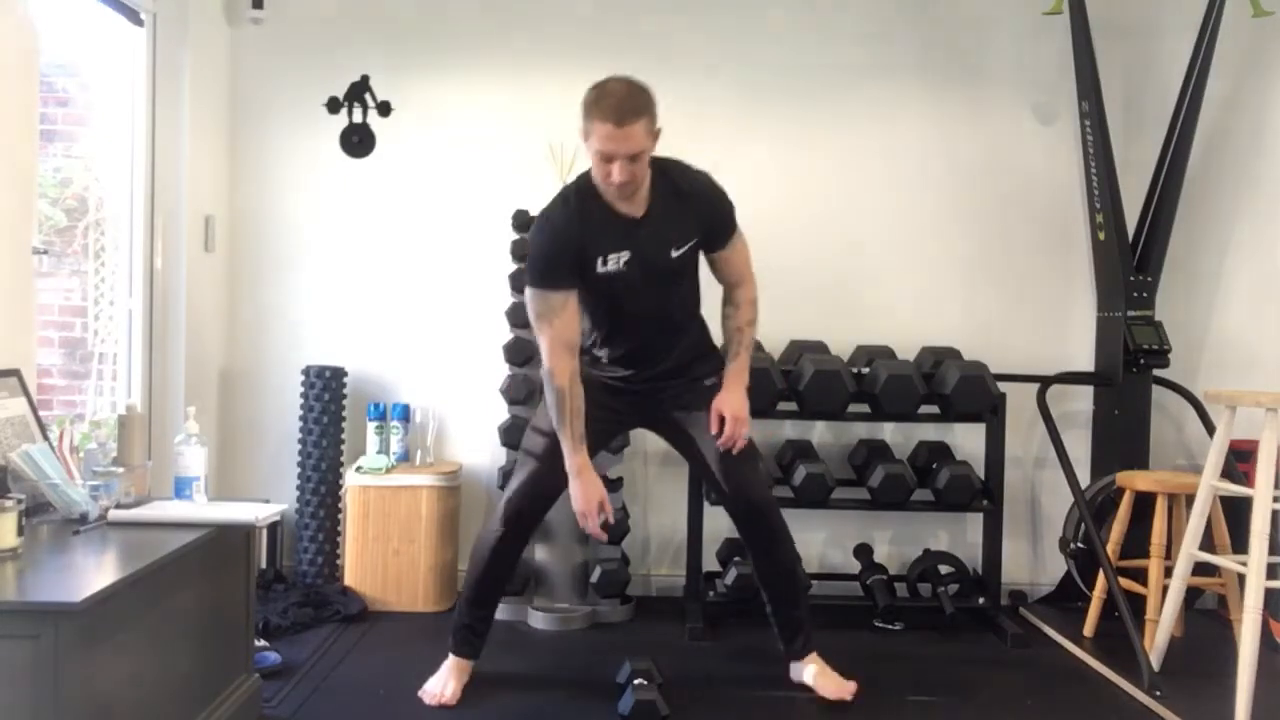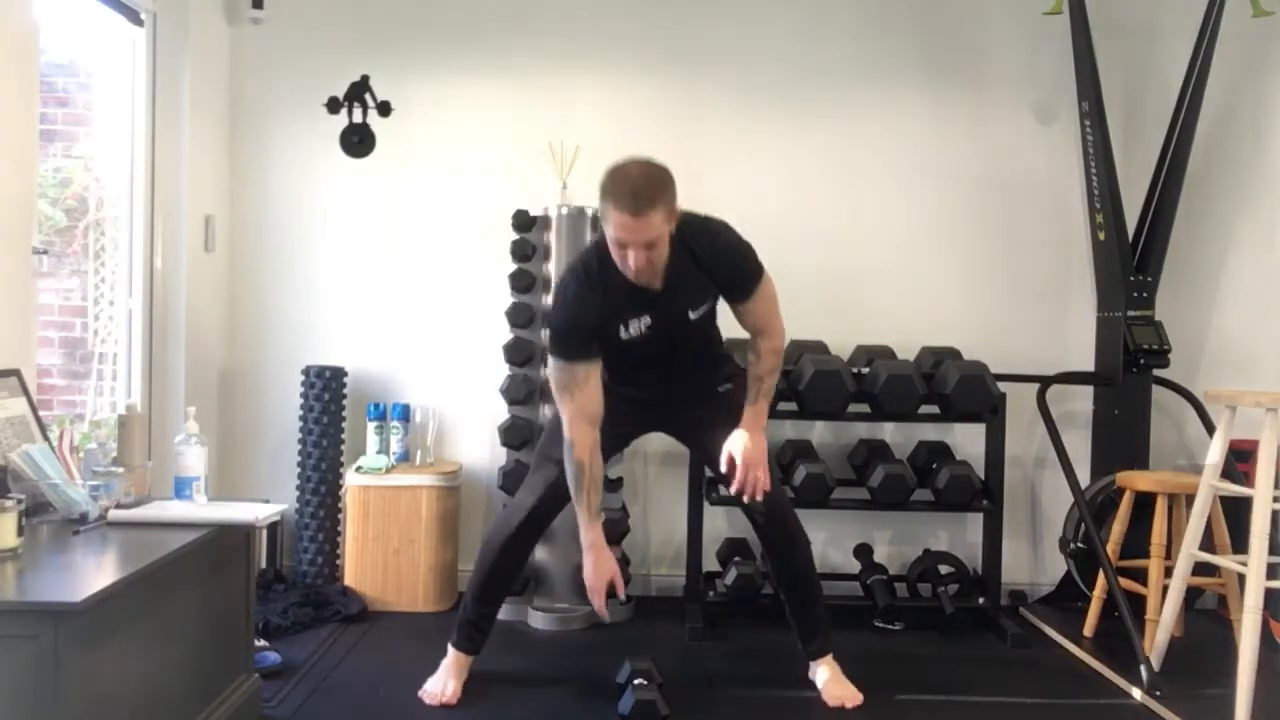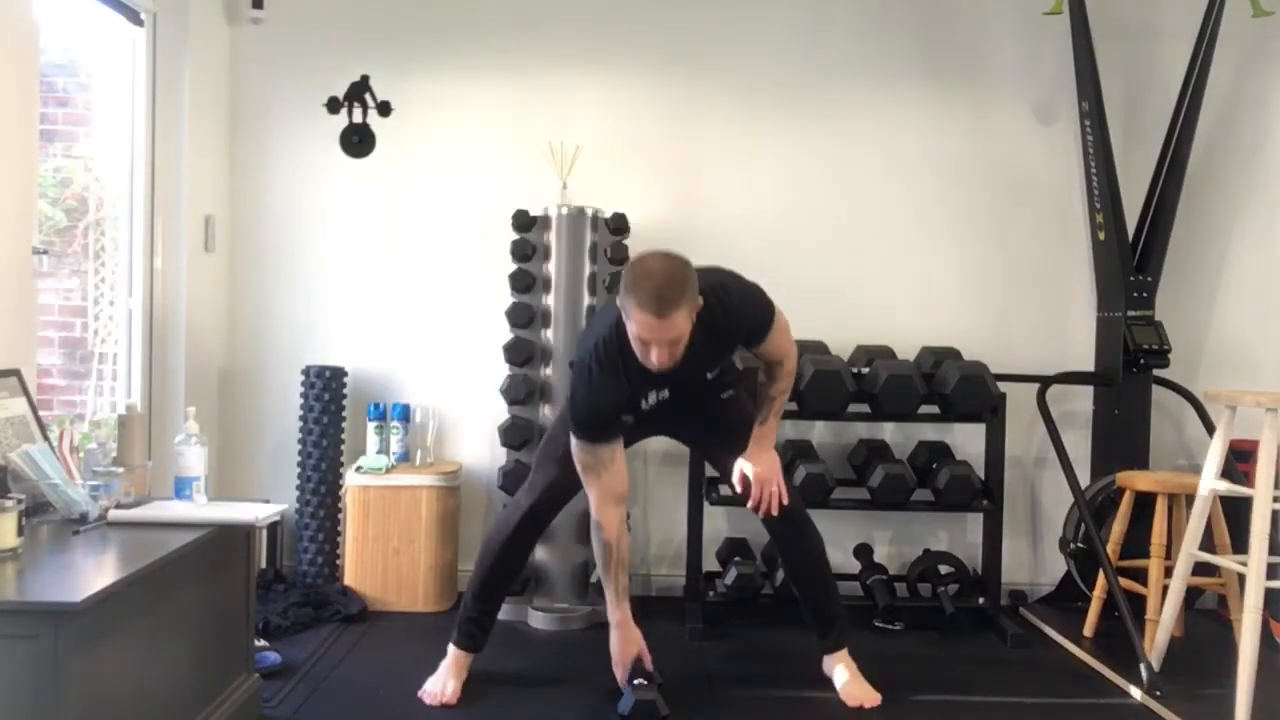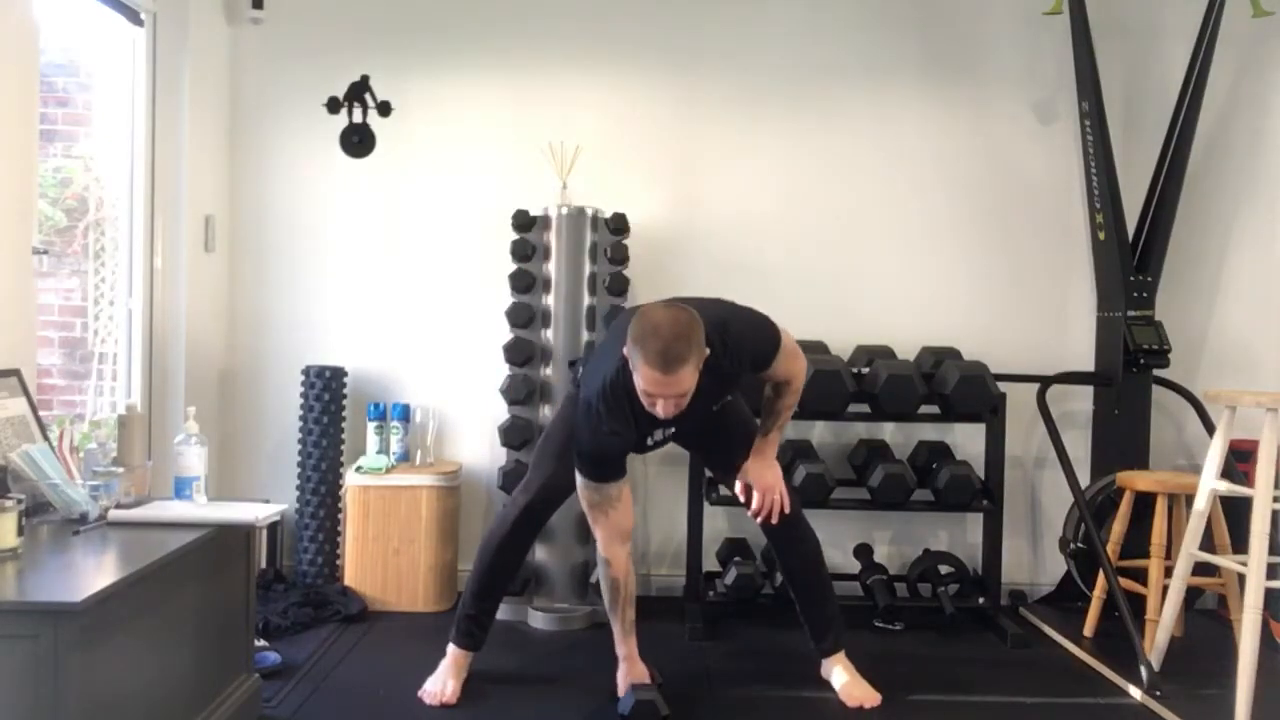
dt=0.3s
person 1, frame 1
left shoulder: (697, 195)
right shoulder: (559, 227)
left elbow: (740, 288)
right elbow: (558, 354)
left wrist: (734, 383)
right wrist: (579, 466)
left hip: (688, 375)
right hip: (599, 378)
left knee: (754, 502)
right knee: (518, 505)
left ankle: (803, 655)
right ankle: (461, 655)
person 1, frame 2
left shoulder: (718, 246)
right shoulder: (579, 289)
left elbow: (769, 336)
right elbow: (580, 427)
left wrist: (751, 427)
right wrist: (594, 544)
left hip: (706, 390)
right hip: (612, 392)
left knee: (771, 507)
right knee: (529, 509)
left ankle: (820, 658)
right ankle: (459, 655)
person 1, frame 3
left shoulder: (734, 301)
right shoulder: (598, 365)
left elbow: (781, 359)
right elbow: (607, 509)
left wrist: (760, 444)
right wrist: (620, 621)
left hip: (708, 396)
right hip: (620, 411)
left knee: (780, 506)
right knee: (532, 505)
left ankle: (835, 654)
right ankle: (460, 654)
person 1, frame 4
left shoulder: (739, 333)
right shoulder: (602, 403)
left elbow: (792, 370)
right elbow: (612, 544)
left wrist: (764, 452)
right wrist: (628, 657)
left hip: (712, 402)
right hip: (616, 402)
left knee: (778, 507)
right knee: (530, 504)
left ankle: (833, 657)
right ankle: (459, 654)
